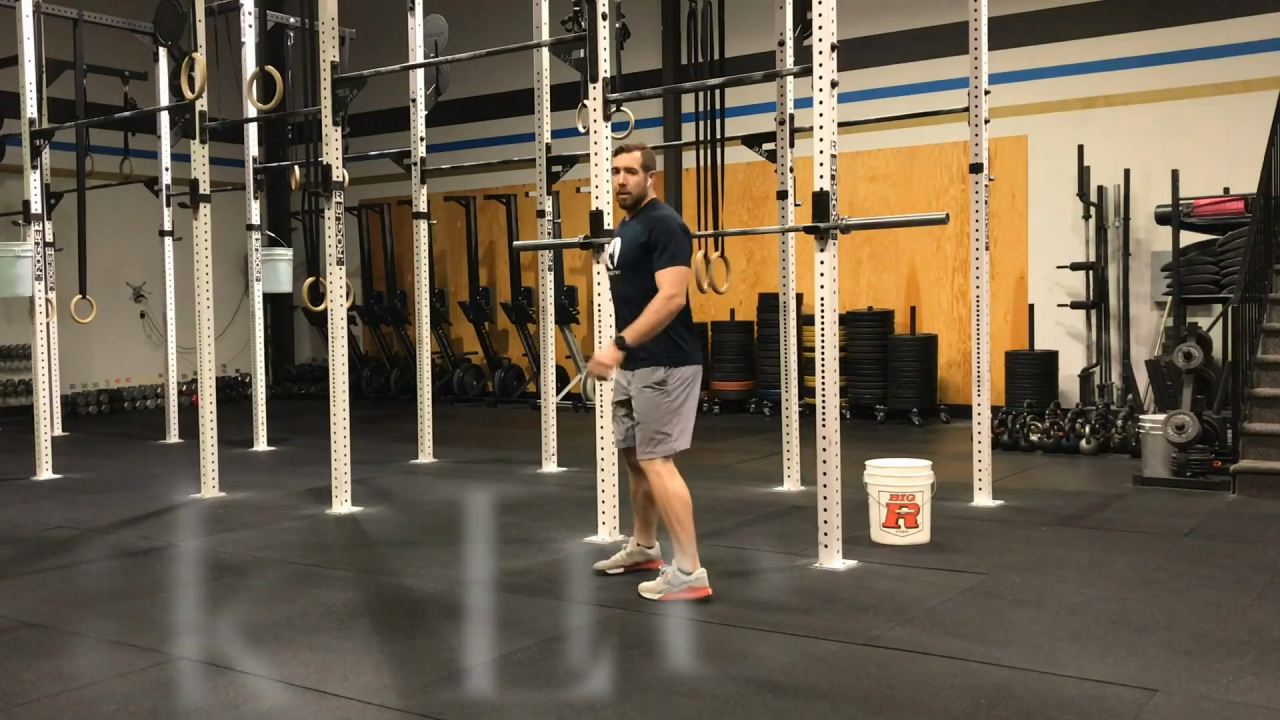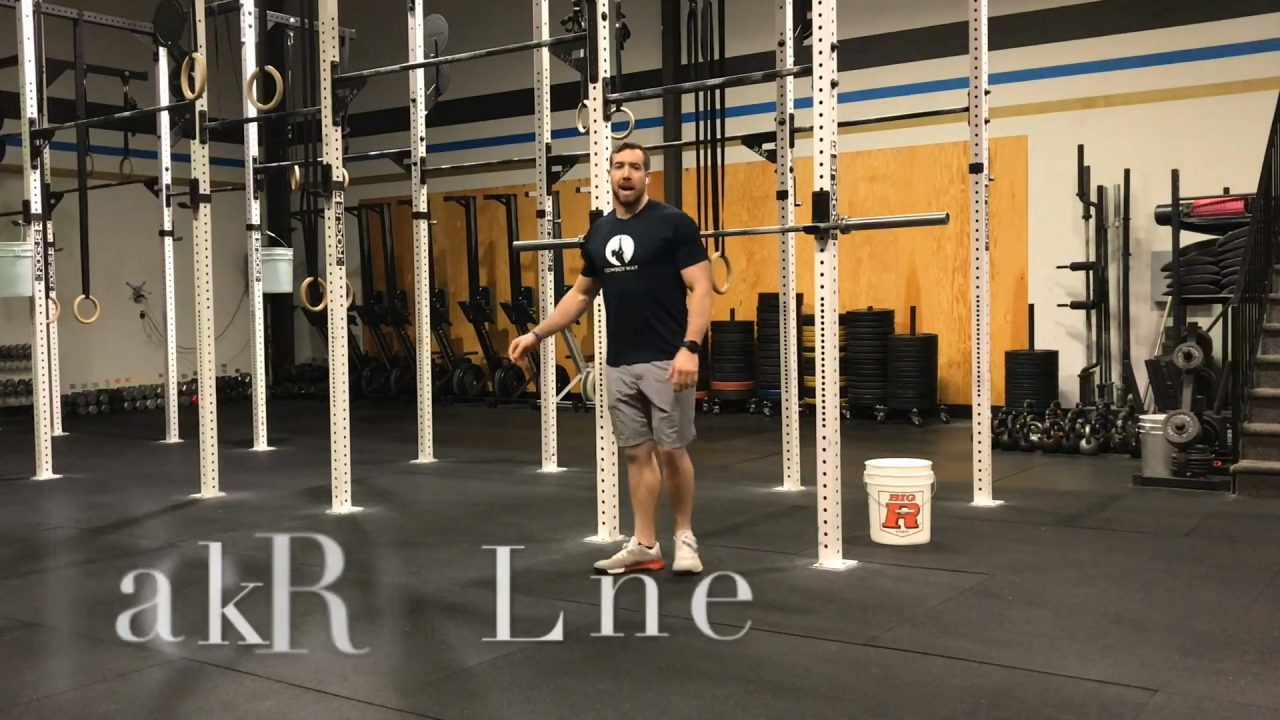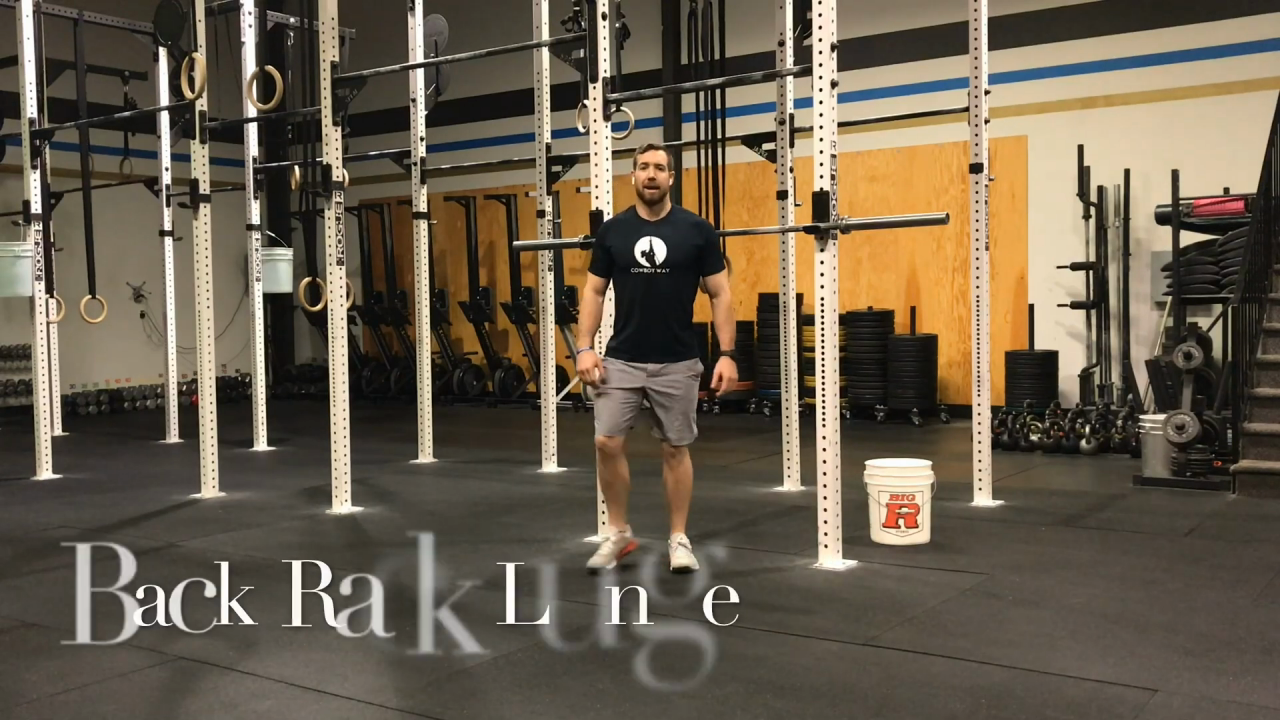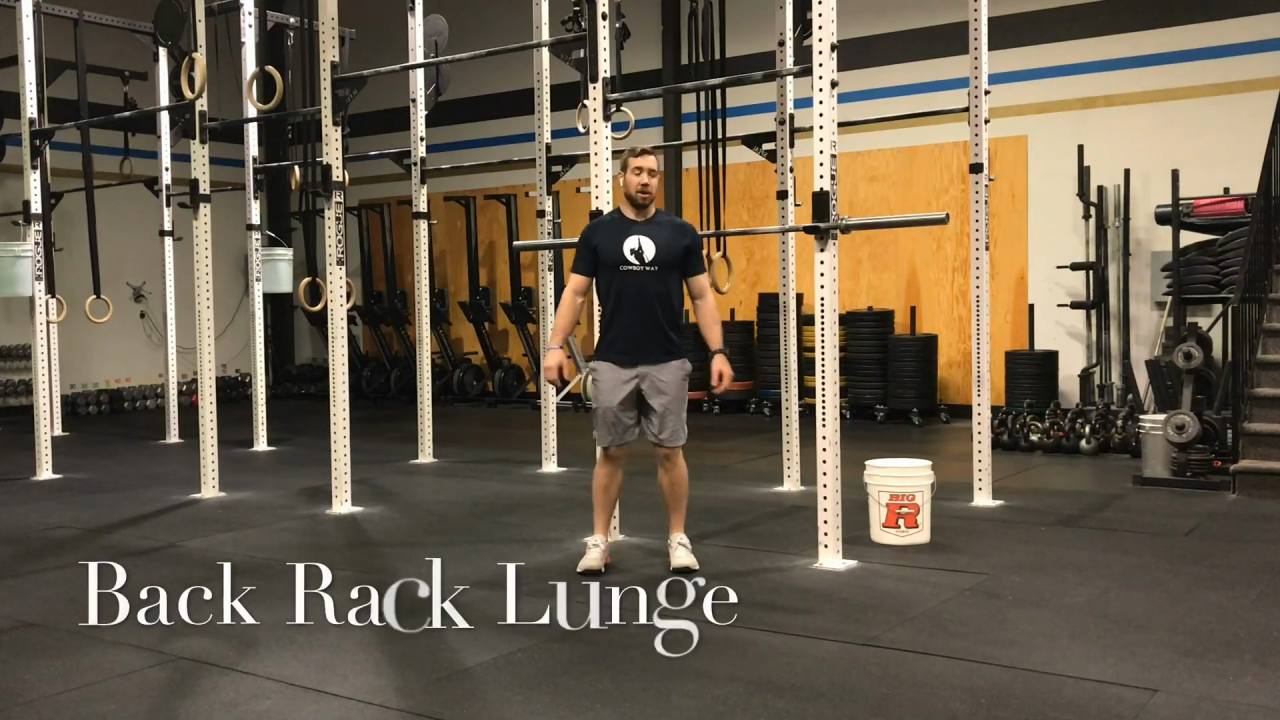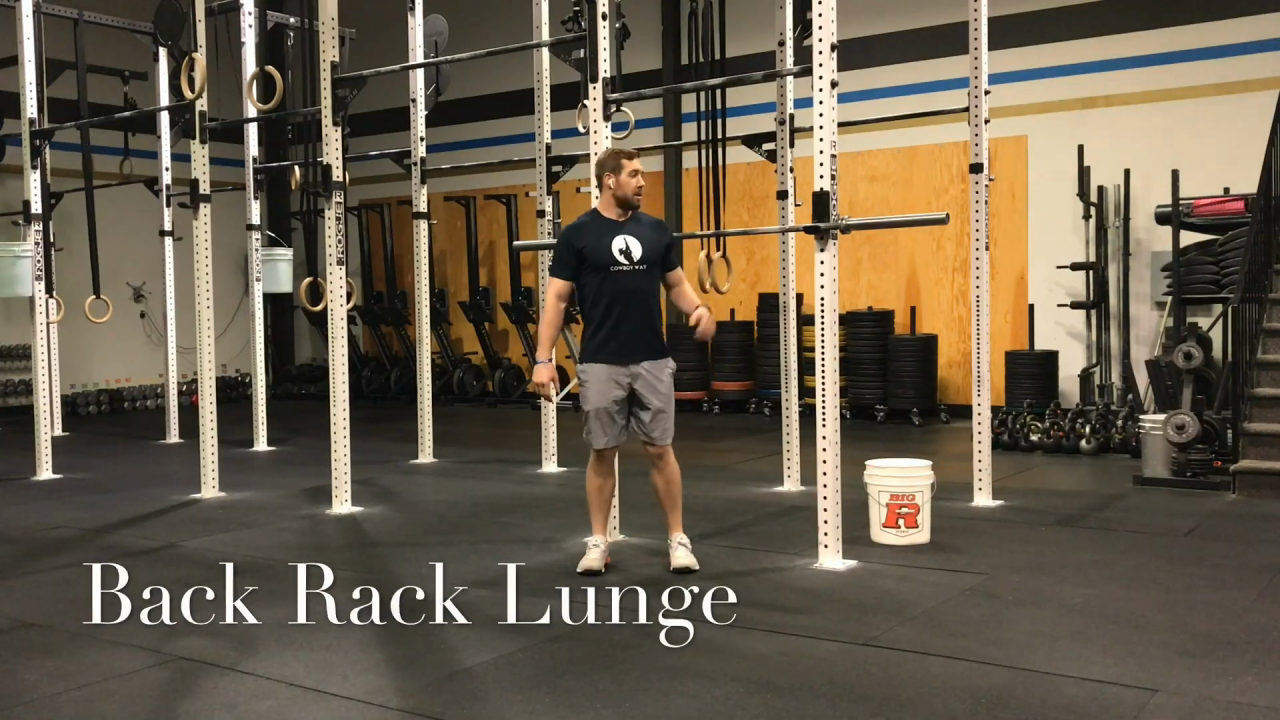
dt=0.4s
person 1, frame 1
left shoulder: (663, 224)
right shoulder: (625, 229)
left elbow: (670, 296)
left wrist: (621, 344)
right wrist: (621, 347)
left hip: (663, 364)
right hip: (638, 364)
left knee: (656, 462)
right knee: (634, 457)
left ankle: (688, 571)
right ankle: (643, 546)
person 1, frame 2
left shoulder: (674, 223)
right shoulder: (600, 233)
left elbow: (701, 288)
right elbow: (581, 294)
left wrist: (691, 348)
right wrist: (536, 334)
left hip: (666, 360)
right hip: (621, 363)
left knee: (671, 451)
right knee: (637, 453)
left ankle: (684, 536)
right ankle: (644, 545)
person 1, frame 3
left shoulder: (697, 230)
right shoulder: (613, 230)
left elbow: (720, 295)
right elbow: (593, 292)
left wrist: (726, 354)
right wrist: (584, 347)
left hip: (677, 362)
right hip: (622, 359)
left knee: (675, 448)
right knee: (608, 442)
left ankle: (678, 538)
right ankle: (618, 531)
person 1, frame 4
left shoulder: (681, 232)
right shoulder: (598, 232)
left elbow: (703, 296)
right elbow: (575, 293)
left wrist: (718, 351)
right wrist: (556, 346)
left hip: (667, 363)
right hip: (612, 363)
left knee: (669, 450)
right knee: (611, 451)
left ankle: (678, 539)
right ankle: (599, 540)
person 1, frame 5
left shoulder: (657, 230)
right shoulder: (578, 234)
left elbow: (677, 285)
right elbow: (555, 299)
left wrist: (699, 309)
right wrist: (543, 358)
left hip: (653, 361)
right hip: (600, 364)
left knee: (659, 449)
right knee: (602, 451)
left ankle: (678, 539)
right ankle: (598, 541)
